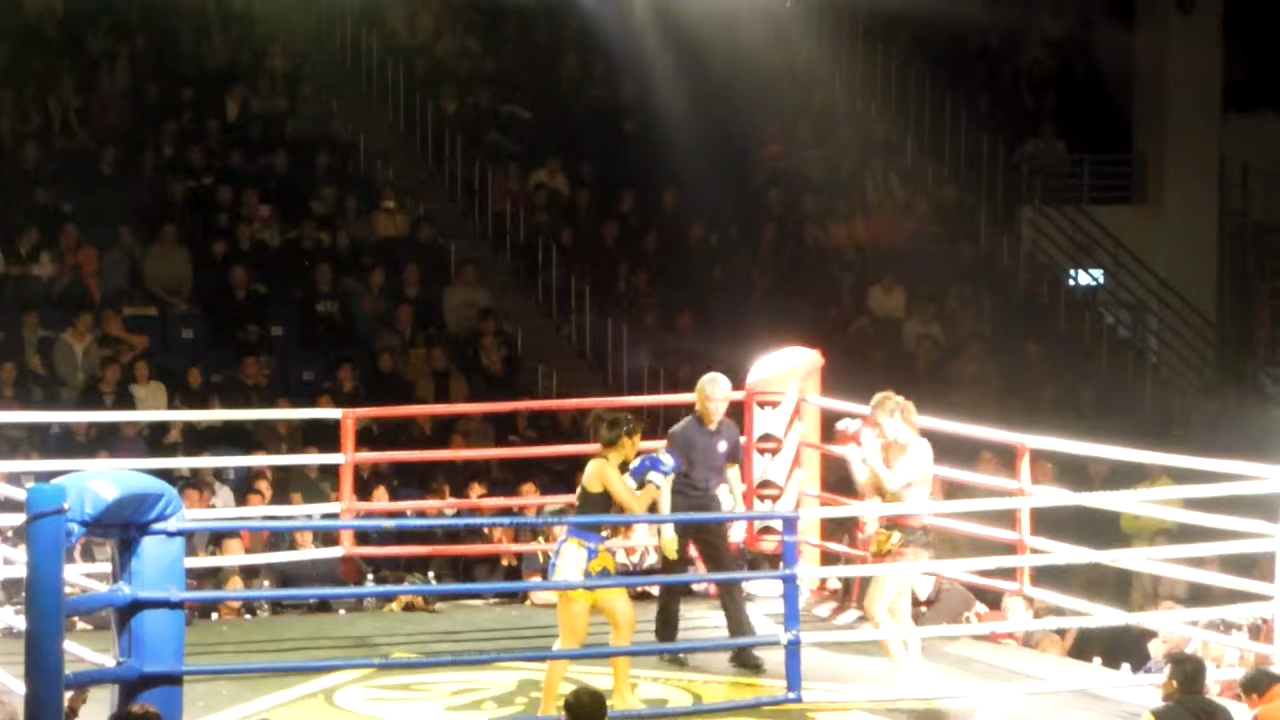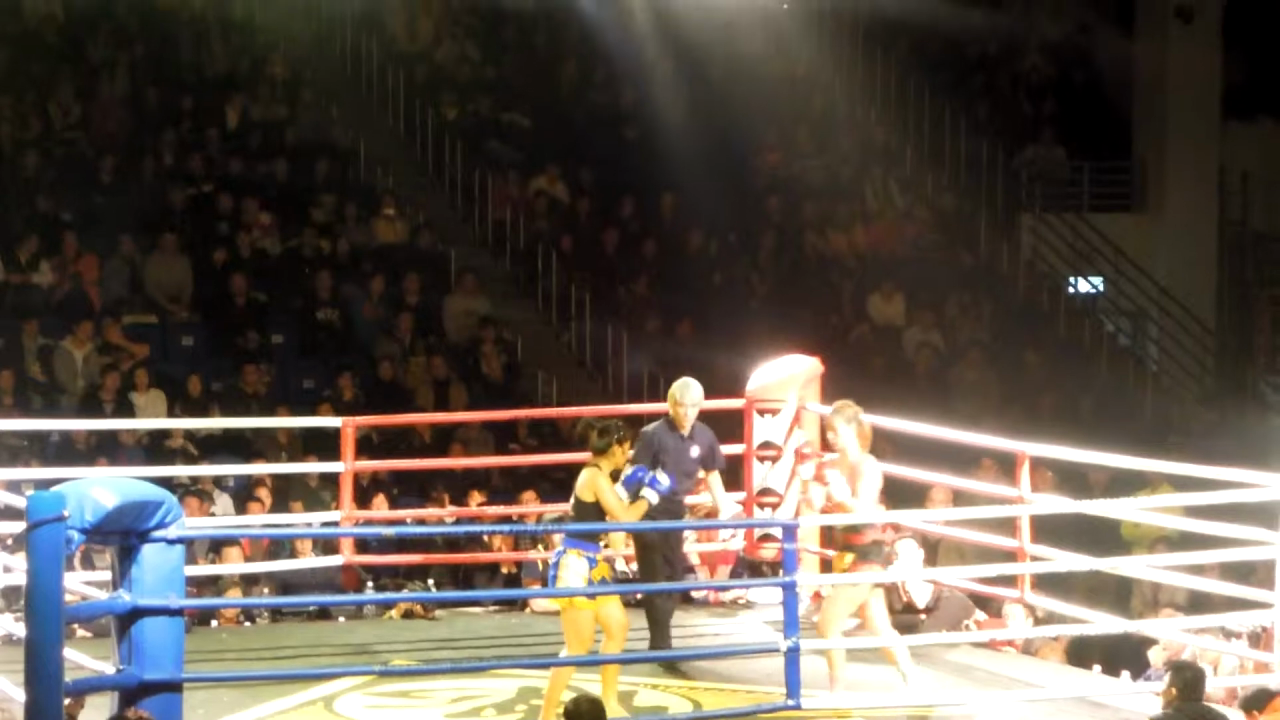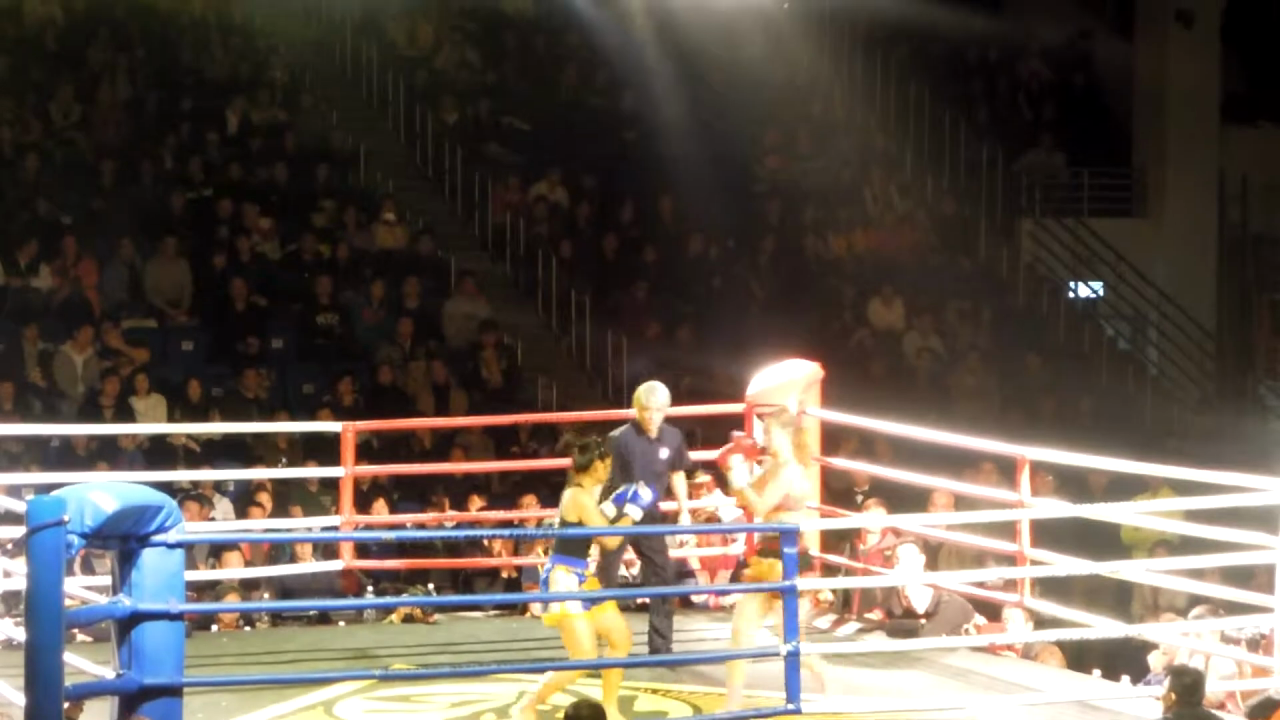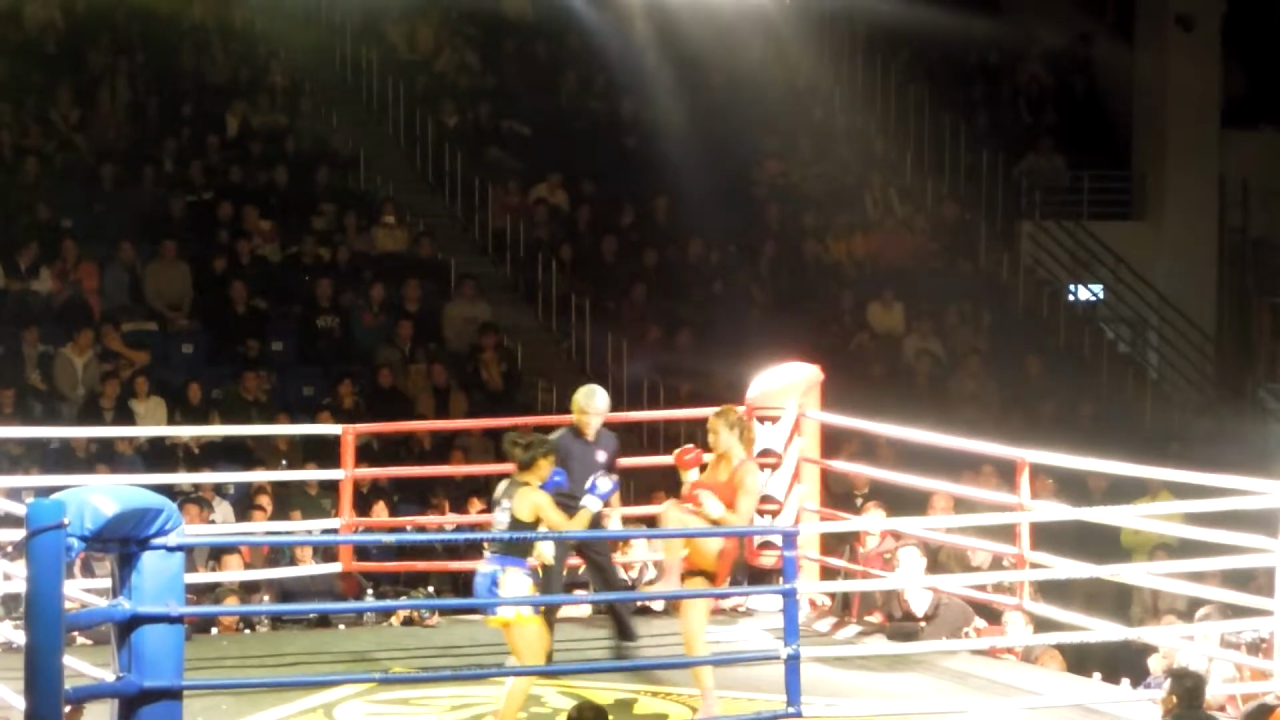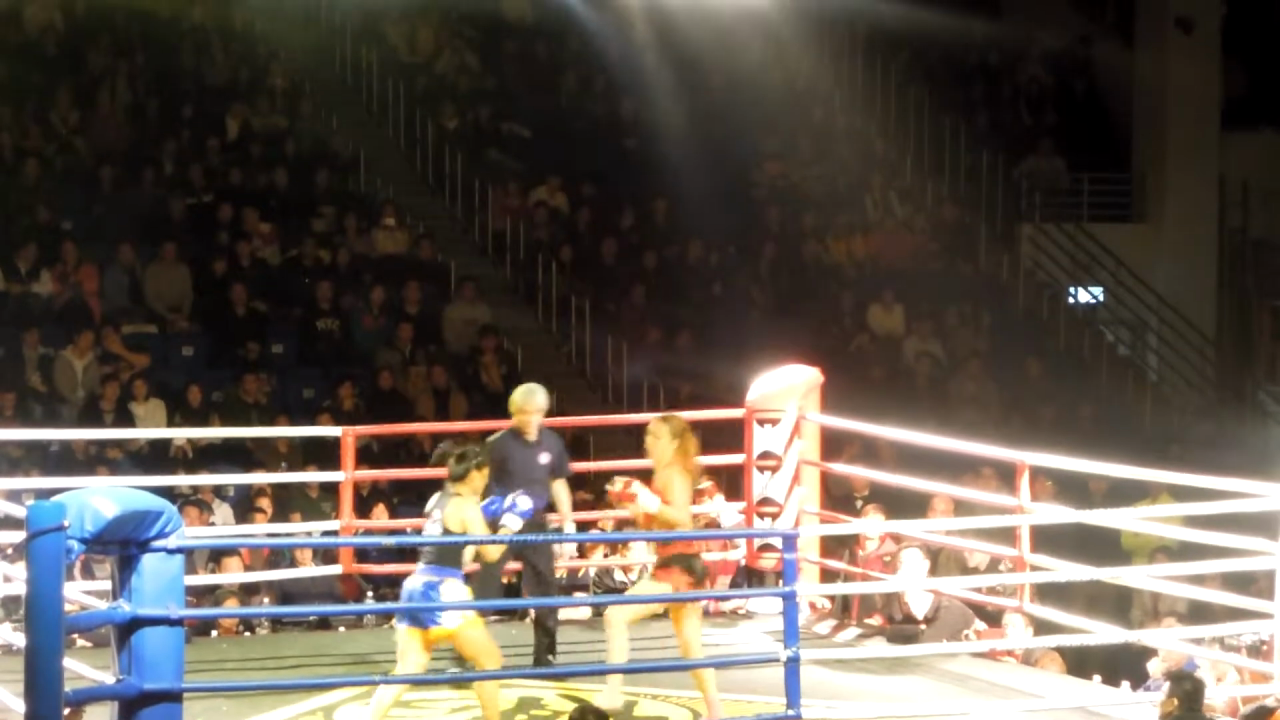
dt=0.3s
person 1, frame 1
left shoulder: (919, 449)
right shoulder: (888, 447)
left elbow: (890, 484)
right elbow: (865, 486)
left wrist: (871, 455)
right wrist: (852, 451)
left hip: (911, 538)
right hip: (890, 535)
left knee: (875, 608)
right knee: (897, 616)
person 1, frame 2
left shoulder: (867, 466)
right shoulder: (835, 464)
left elbow: (862, 512)
right elbow: (820, 506)
left wrist: (842, 495)
right wrist: (811, 480)
left hip: (866, 552)
right hip: (850, 552)
left knee: (828, 624)
right knee: (878, 627)
left ankle: (836, 692)
right ankle: (912, 683)
person 1, frame 3
left shoulder: (790, 471)
right shoulder: (771, 465)
left elbow: (759, 508)
right elbow: (747, 494)
left wrist: (739, 481)
right wrist: (744, 465)
right hip: (766, 554)
right knee: (740, 631)
left ankle: (823, 684)
right ankle: (732, 704)
person 1, frame 4
left shoulder: (748, 471)
right shoulder: (716, 462)
left elbow: (740, 522)
right elbow: (696, 503)
left wrist: (718, 512)
right wrist: (690, 480)
left hip: (724, 548)
right hip: (701, 551)
left knee: (671, 512)
right knee: (691, 633)
left ankle: (670, 579)
person 1, frame 5
left shoulder: (673, 474)
right shoulder: (662, 474)
left elbow: (683, 519)
right elbow: (649, 522)
left wrist: (652, 503)
right wrist: (629, 504)
left hip: (678, 566)
right hip: (679, 565)
left knee: (616, 616)
right knee: (690, 647)
person 2, frame 1
left shoulder: (604, 466)
right shoulder: (603, 467)
right elbow: (636, 508)
left wrist: (634, 476)
right wrist: (657, 476)
left hip: (594, 553)
right hip: (577, 555)
left knee: (624, 619)
right knee: (572, 639)
left ankle: (622, 694)
right ankle: (546, 709)
person 2, frame 2
left shoulder: (594, 475)
right shoulder: (595, 476)
right elbow: (625, 519)
left wrist: (626, 487)
right wrist: (651, 492)
left hip: (589, 562)
right hip: (576, 563)
left knee: (617, 627)
right knee: (578, 647)
person 2, frame 3
left shoulder: (579, 492)
right shoulder: (579, 497)
right elbow: (610, 540)
left wrist: (614, 505)
right wrist: (635, 509)
left hip: (580, 578)
right hip: (565, 579)
left knee: (621, 637)
right knee: (584, 659)
person 2, frame 4
left shoulder: (505, 487)
right shoulder: (534, 496)
right elbow: (570, 530)
right wrist: (593, 500)
left hip: (493, 574)
right hip: (510, 579)
left knee: (539, 644)
right knee: (531, 663)
person 2, frame 5
left shoulder: (437, 500)
right shoulder: (466, 506)
right elbow: (490, 553)
left wrist: (480, 518)
right wrist: (512, 519)
left hip: (415, 588)
right hip: (442, 592)
left knee: (407, 669)
right knee: (490, 661)
person 3, frame 1
left shoulder: (729, 431)
right shoulder: (682, 432)
right elbow: (666, 479)
left wrist: (739, 506)
right wrist: (666, 526)
left hip: (707, 507)
right hip: (679, 507)
left knee: (729, 574)
right knee: (673, 578)
left ankle: (741, 648)
right ankle: (668, 644)
person 3, frame 2
left shoulder: (704, 436)
right shoulder: (652, 434)
left elbow: (712, 475)
left wrist: (724, 510)
left hip: (674, 510)
right hip: (647, 510)
left knee: (673, 579)
right knee: (655, 583)
left ankle: (660, 646)
right ankle: (663, 649)
person 3, frame 3
left shoulder: (673, 437)
right shoulder: (621, 439)
left elbow: (677, 474)
left wrist: (684, 511)
left hip: (649, 515)
left knee: (663, 580)
right knee: (605, 581)
left ankle: (660, 648)
person 3, frame 4
left shoulder: (609, 441)
right shoulder: (559, 441)
right elbow: (543, 486)
left wrist: (614, 514)
left knee: (610, 580)
right knee: (551, 588)
left ankle: (625, 639)
person 3, frame 5
left shoulder: (553, 443)
right shoulder: (498, 445)
left elbow: (559, 483)
left wrist: (569, 522)
left hip: (535, 525)
left knee: (545, 593)
right knee: (486, 590)
left ankle: (544, 656)
